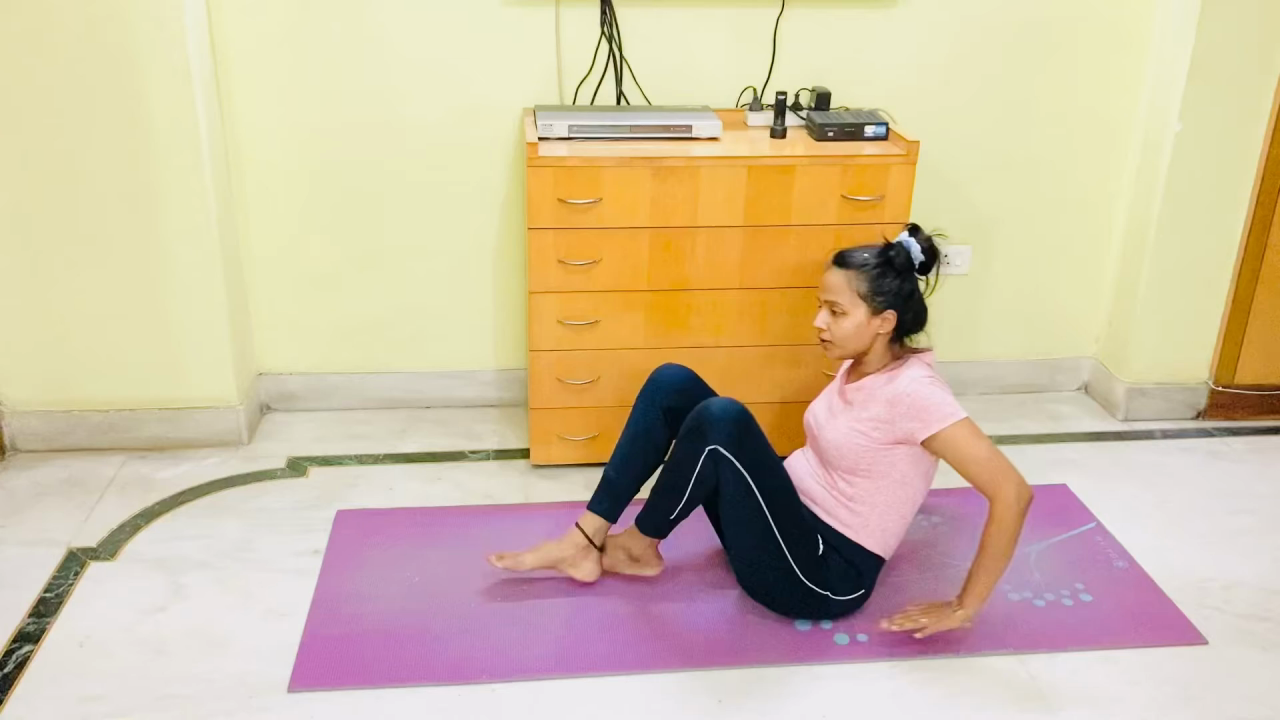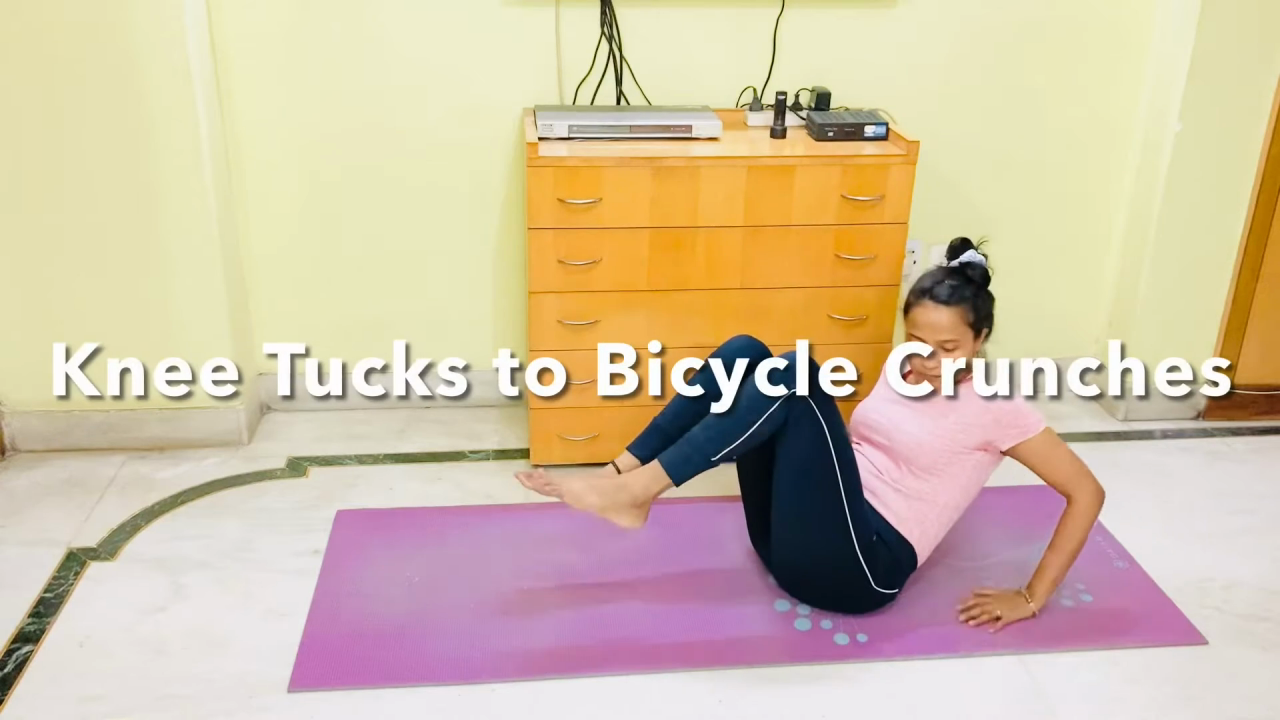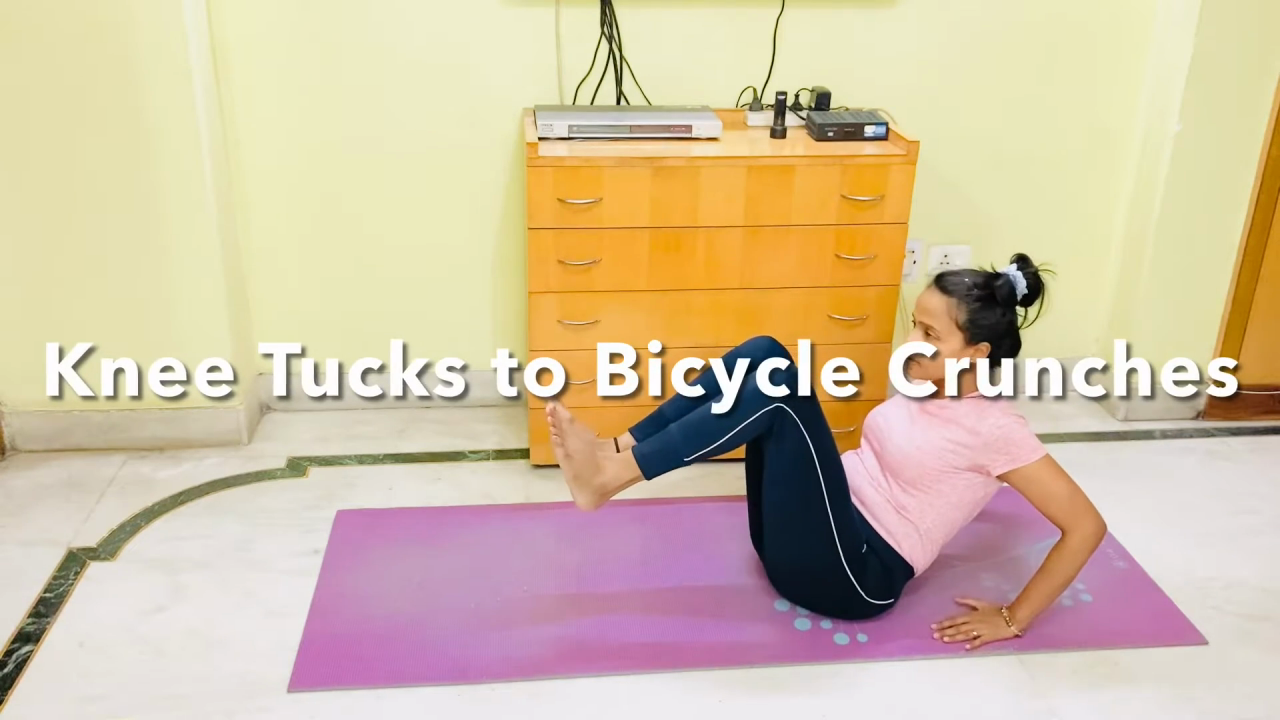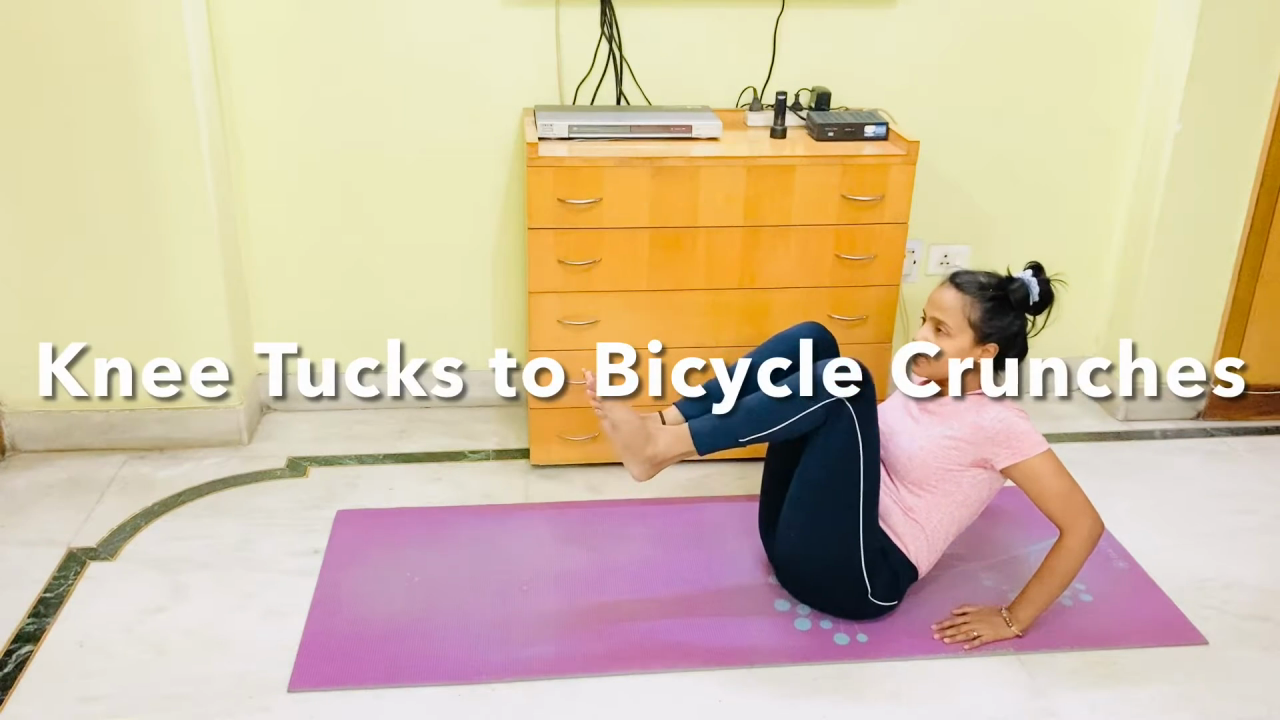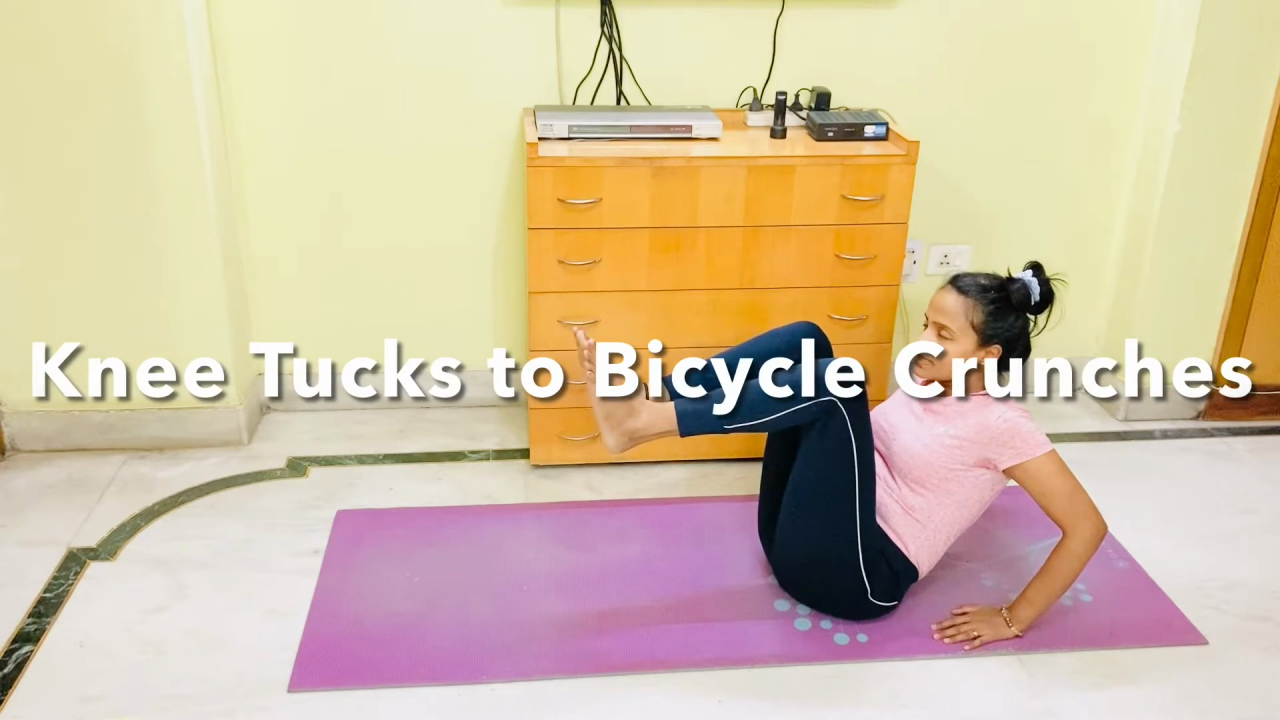
dt=1s
person 1, frame 1
left shoulder: (911, 393)
right shoulder: (862, 364)
left elbow: (1011, 491)
left wrist: (965, 605)
left hip: (822, 574)
right hip: (792, 517)
left knee: (719, 421)
right knee: (673, 383)
left ankle: (638, 545)
right ankle: (591, 539)
person 1, frame 2
left shoulder: (996, 410)
right shoulder: (904, 372)
left elbow: (1087, 494)
left wrist: (1030, 597)
left hip: (855, 565)
right hip: (791, 535)
left knee: (796, 375)
right knee: (745, 353)
left ankle: (638, 493)
right ankle: (624, 473)
person 1, frame 3
left shoulder: (994, 430)
right shoulder: (929, 385)
left elbow: (1086, 527)
left wrist: (1013, 619)
left hip: (849, 572)
right hip: (824, 522)
left knee: (778, 388)
right knee: (762, 354)
left ankle: (611, 476)
right ankle: (617, 449)
person 1, frame 4
left shoulder: (997, 426)
right shoulder: (926, 382)
left elbow: (1084, 526)
left wrist: (1013, 620)
left hip: (853, 575)
right hip: (799, 534)
left knee: (843, 380)
right knee: (811, 339)
left ankle: (663, 446)
right ankle: (666, 423)
person 1, frame 5
left shoulder: (1001, 427)
right shoulder: (925, 383)
left elbow: (1087, 528)
left wrist: (1012, 620)
left hip: (854, 574)
right hip: (799, 535)
left knee: (833, 382)
right knee: (805, 340)
left ankle: (643, 422)
right ankle: (649, 403)
